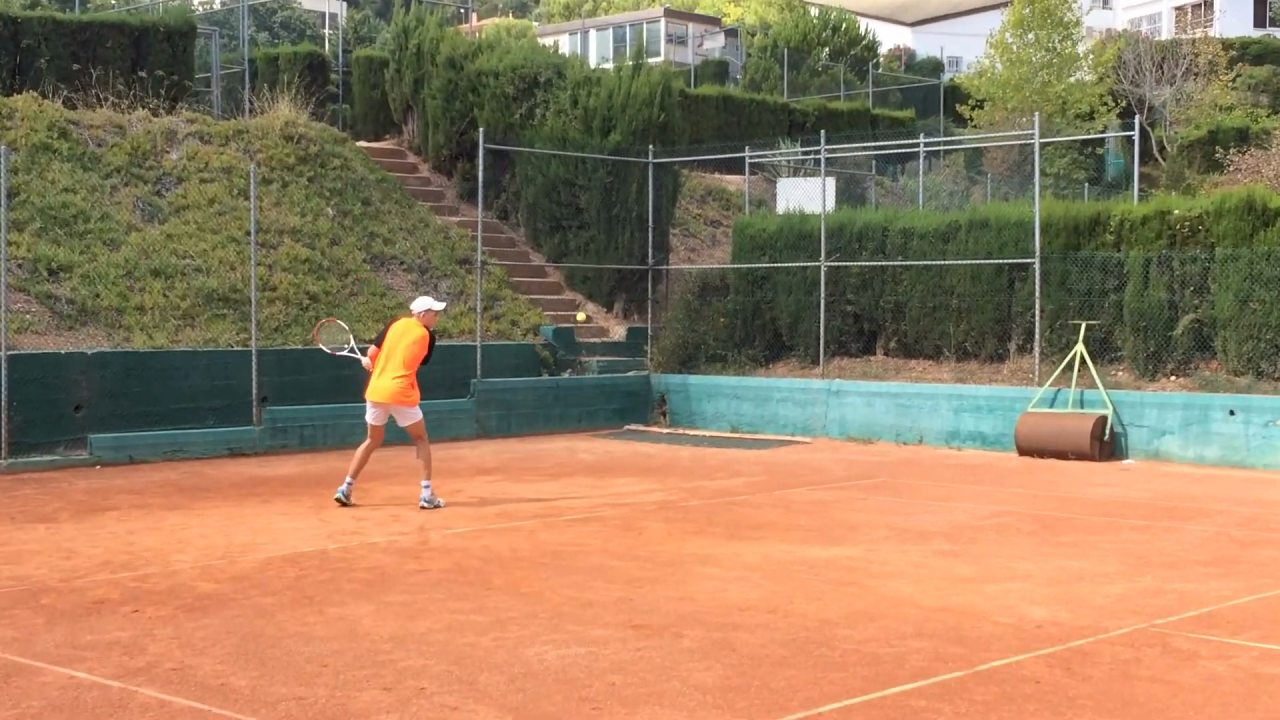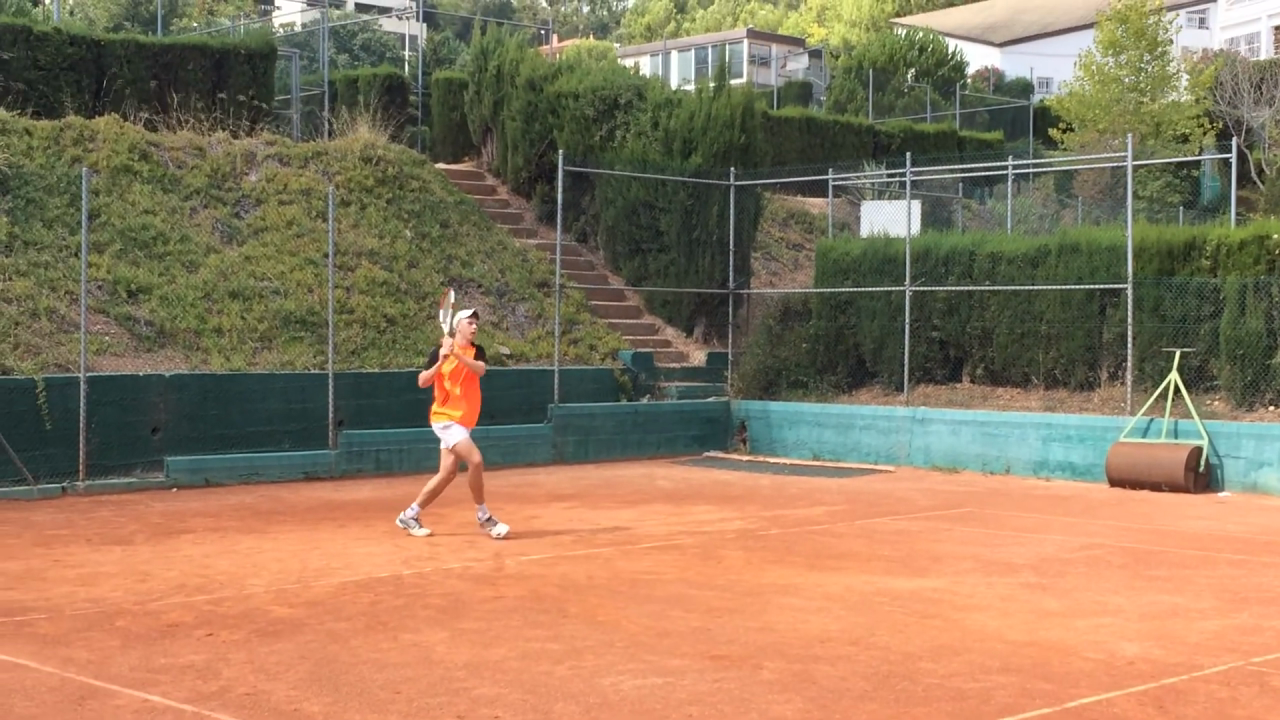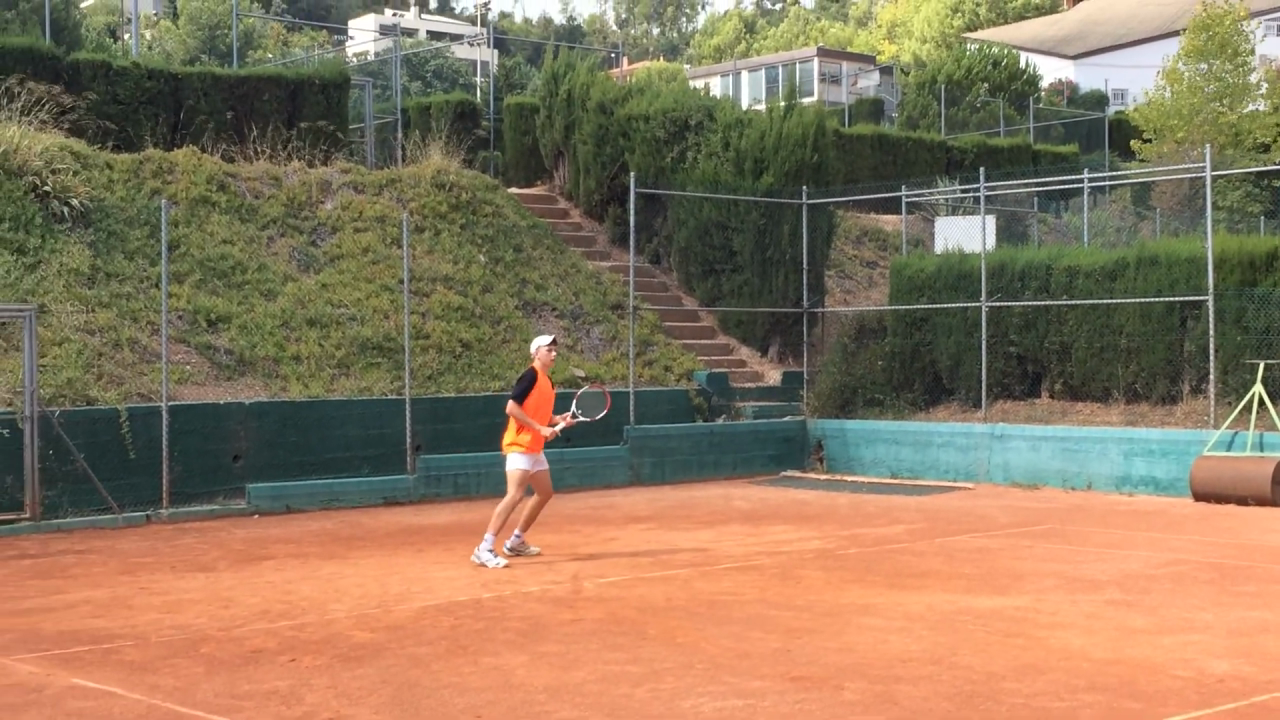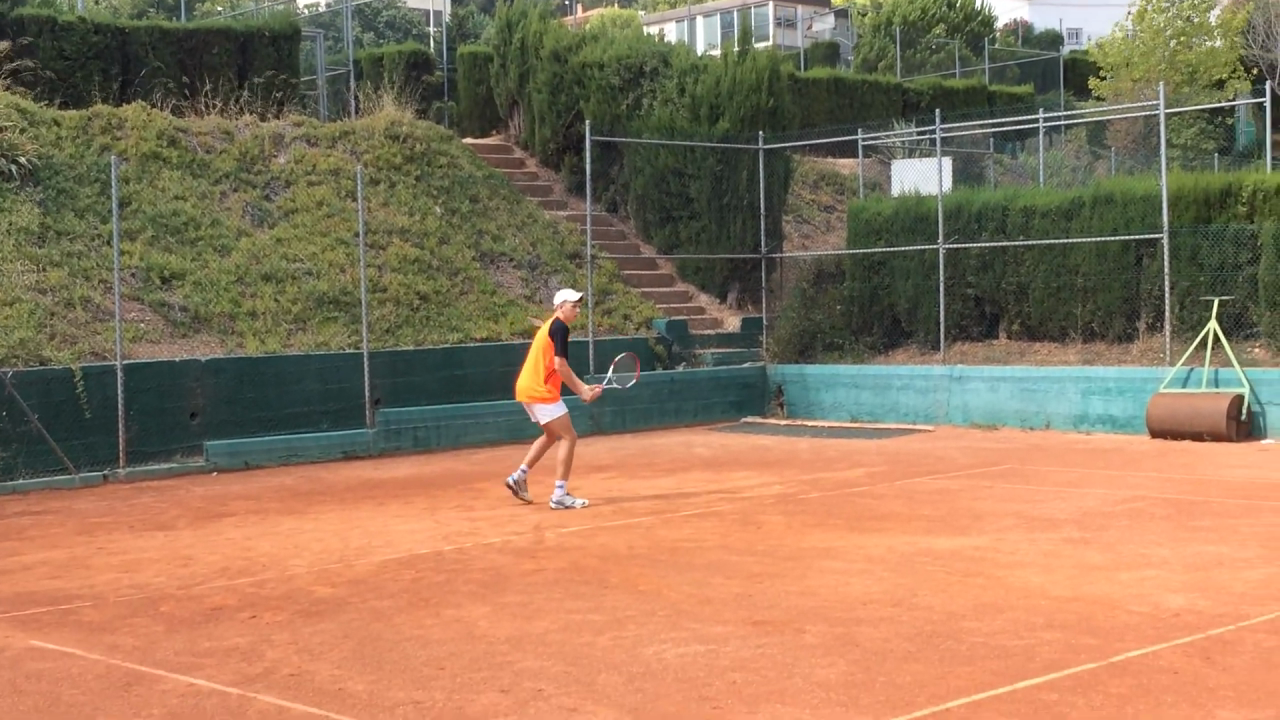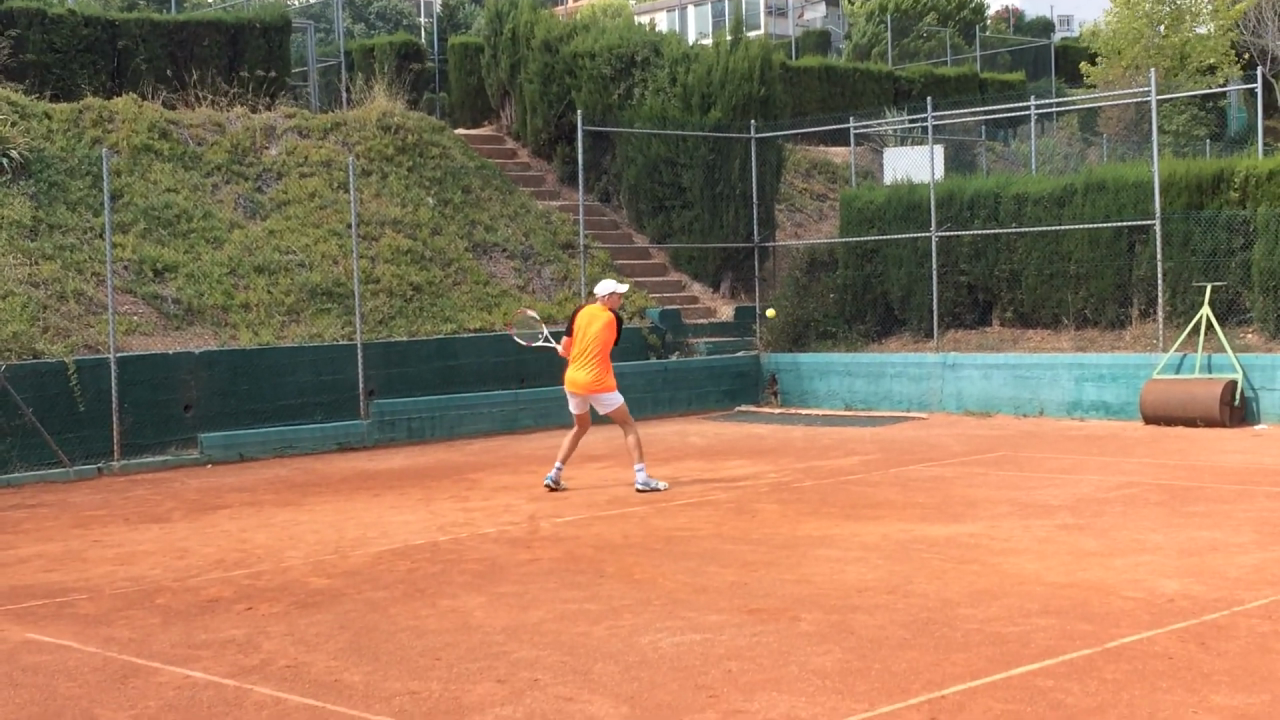
dt=0.7s
person 1, frame 1
left shoulder: (395, 325)
right shoulder: (428, 337)
left elbow: (372, 352)
left wrist: (368, 362)
left hip: (376, 392)
right hip: (401, 394)
left knee: (372, 442)
right knee: (421, 440)
left ankle: (345, 489)
right ankle: (427, 494)
person 1, frame 2
left shoulder: (477, 351)
right shoulder: (440, 353)
left elbow: (480, 370)
right elbow: (423, 382)
left wrist: (458, 354)
right wrist: (440, 361)
left hip: (463, 420)
right hip: (446, 418)
left knee: (447, 473)
right knee: (476, 461)
left ankle: (409, 515)
right ankle: (484, 516)
person 1, frame 3
left shoulder: (547, 380)
right shoulder: (529, 376)
right elbow: (511, 409)
left wrist: (558, 419)
right wrist: (540, 428)
left hip: (534, 446)
right hip: (518, 444)
left knee: (545, 493)
right knee: (514, 495)
left ankle: (515, 541)
right ankle: (484, 549)
person 1, frame 4
left shoulder: (553, 326)
right shoulder: (560, 327)
left elbow: (560, 365)
right elbow: (560, 366)
left wrist: (583, 386)
right wrist: (581, 390)
left hip: (529, 388)
right hip: (540, 391)
left knee: (552, 435)
right knee: (568, 438)
left ankle: (519, 476)
right ankle: (560, 495)
person 1, frame 5
left shoulder: (579, 313)
right shoulder: (614, 320)
left elbow: (565, 347)
left hip: (573, 382)
right hip: (599, 383)
left knee: (579, 428)
right knee: (629, 426)
left ankle: (554, 475)
right ankle: (642, 477)
